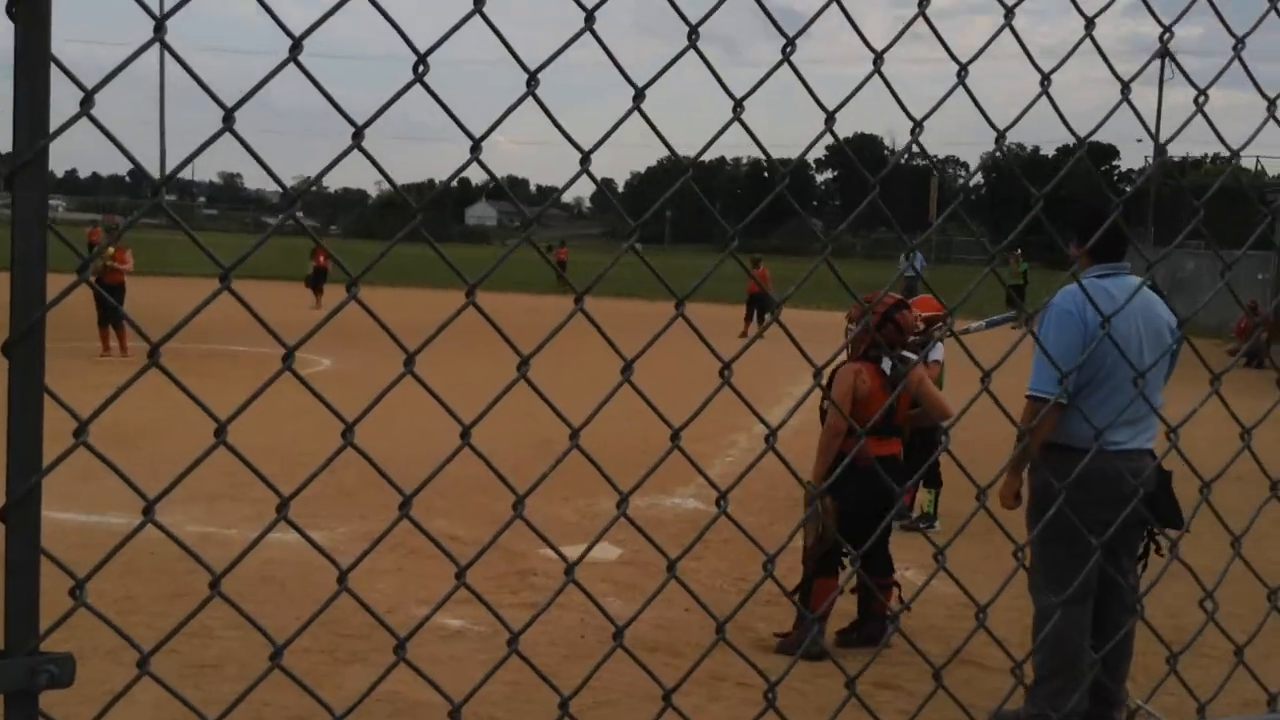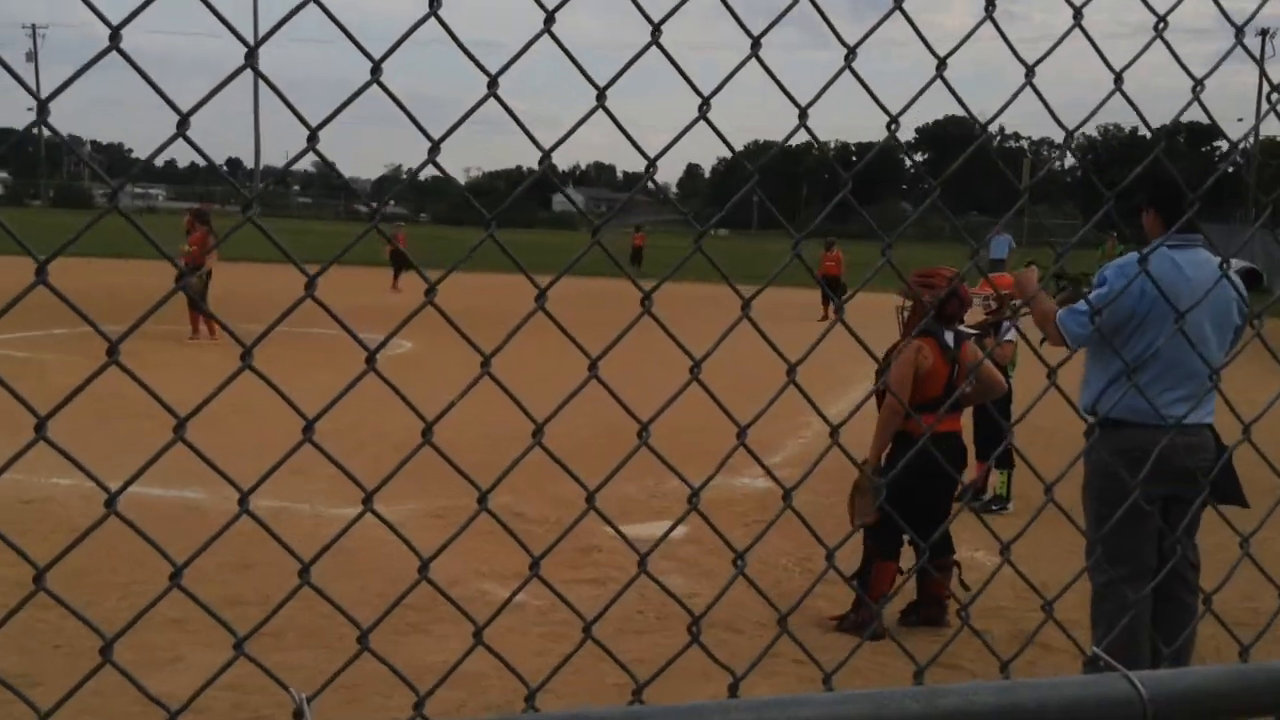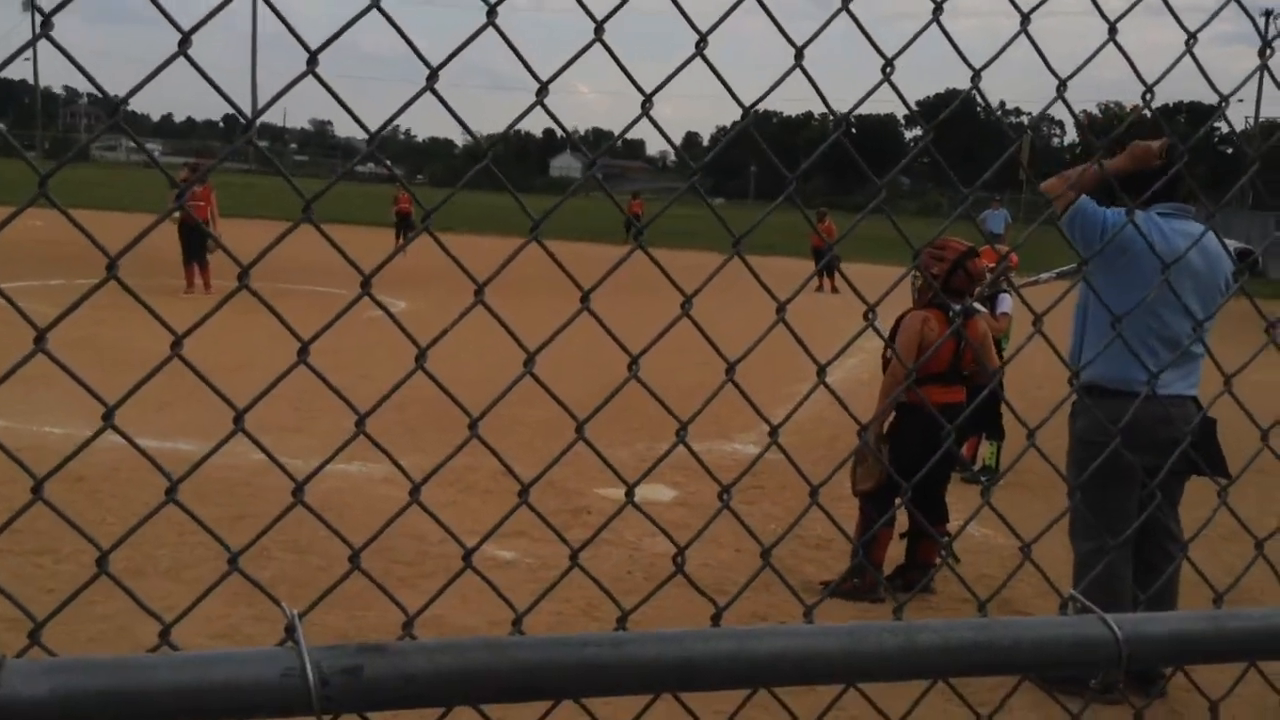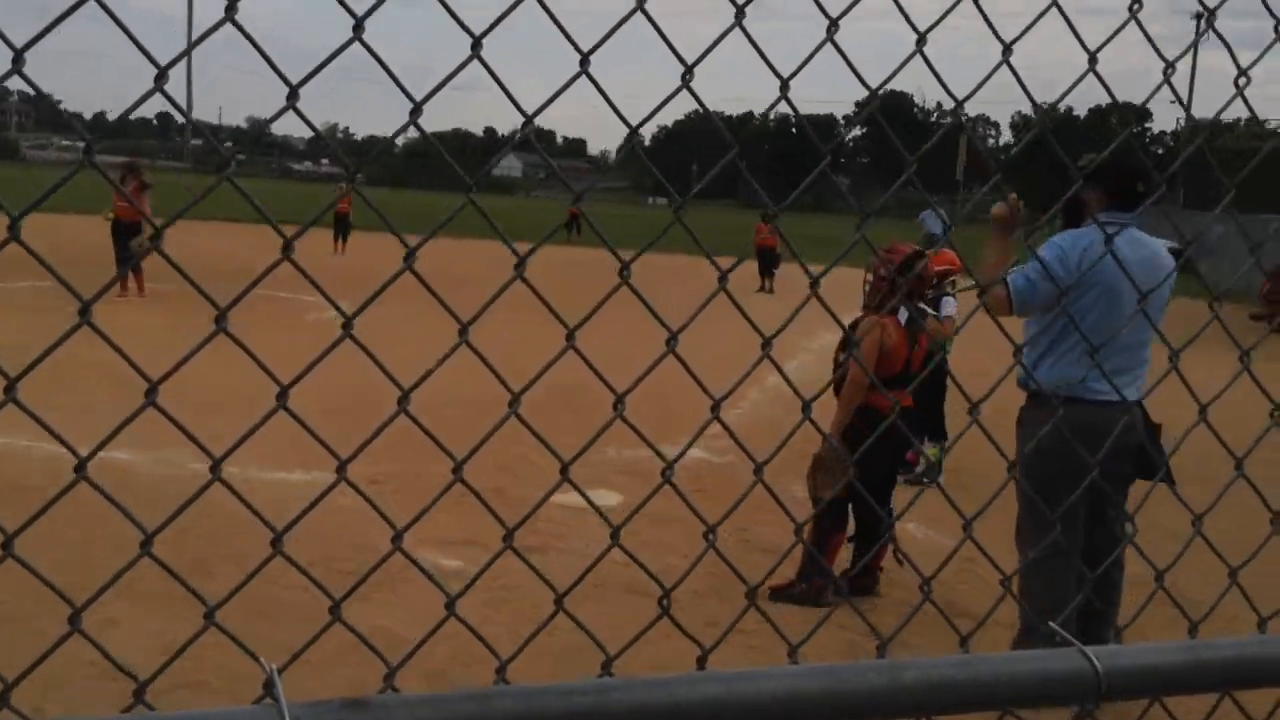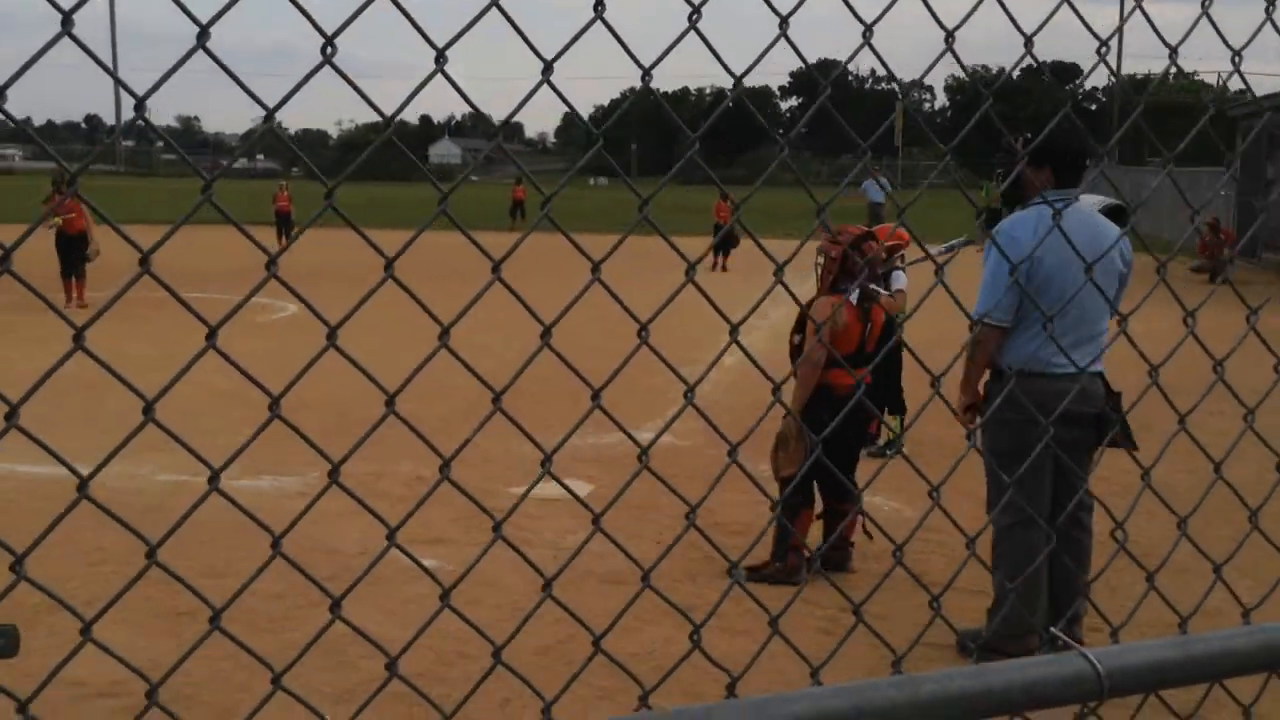
dt=1s
person 1, frame 1
left shoulder: (1073, 302)
right shoulder: (1160, 309)
left elbow: (1047, 402)
right elbow: (1150, 391)
left wrist: (1016, 470)
left hip: (1075, 469)
right hip: (1137, 468)
left knee: (1063, 595)
right knee: (1118, 592)
person 1, frame 2
left shoulder: (1131, 271)
right shoulder: (1228, 282)
left elbow: (1065, 332)
right elbow: (1216, 353)
left wrist: (1031, 291)
left hip: (1127, 442)
right hip: (1195, 444)
left knee: (1121, 575)
right knee: (1178, 572)
person 1, frame 3
left shoulder: (1118, 233)
right shoulder: (1216, 251)
left elbow: (1054, 191)
left wrist: (1120, 163)
left hip: (1112, 410)
right hip: (1178, 414)
left knee: (1103, 542)
right knee: (1159, 541)
left ankle: (1098, 669)
right ankle: (1147, 665)
person 1, frame 4
left shoulder: (1071, 247)
right shoulder: (1162, 259)
left elbow: (998, 302)
left wrist: (999, 232)
left hip: (1062, 416)
right hip: (1123, 419)
left knee: (1048, 544)
right knee: (1105, 543)
person 1, frame 5
left shoulder: (1017, 230)
right shoulder: (1114, 236)
left elbow: (990, 327)
right elbow: (1111, 316)
left wrist: (968, 387)
left hip: (1024, 392)
right hip: (1087, 390)
left knee: (1018, 515)
right knee: (1072, 511)
left ankle: (1016, 634)
right ankle: (1066, 627)
person 2, frame 1
left shoulder: (852, 371)
right shoulder: (910, 372)
left elbow: (835, 429)
right elbow: (942, 413)
left wrist: (816, 479)
left hip: (853, 471)
right hip: (889, 471)
left knee: (824, 549)
right knee: (874, 549)
left ankle: (809, 633)
right ankle: (873, 625)
person 2, frame 2
left shoulder: (912, 349)
right shoulder: (963, 347)
left elbow: (894, 408)
right elbow: (996, 386)
left wrist: (873, 458)
left hip: (914, 450)
right hip: (950, 448)
left knee: (883, 529)
right knee: (933, 528)
left ankle: (867, 614)
right ankle: (933, 605)
person 2, frame 3
left shoulder: (919, 319)
right shoulder: (974, 322)
left elbow: (897, 376)
right elbow: (990, 369)
left wrist: (875, 424)
left hip: (917, 417)
right hip: (953, 416)
left knee: (879, 493)
right knee: (930, 496)
left ankle: (865, 577)
right ankle: (919, 571)
person 2, frame 4
left shoulder: (876, 324)
right shoulder: (918, 324)
left elbow: (857, 382)
left wrist: (835, 432)
left hip: (869, 420)
right hip: (899, 421)
left knee: (831, 497)
right knee: (876, 500)
left ankle: (813, 582)
right ankle: (865, 575)
person 2, frame 5
left shoulder: (826, 304)
right shoulder: (873, 304)
left elbow: (812, 361)
left wrist: (793, 412)
left hip: (827, 400)
right hip: (858, 399)
left knee: (797, 477)
right knee: (840, 475)
left ankle: (786, 560)
right ankle: (838, 550)
person 3, frame 1
left shoulder: (935, 345)
right shoulder: (915, 345)
left elbow: (931, 377)
left wrist: (913, 358)
right wrist: (903, 355)
right hip: (912, 409)
left knee: (928, 461)
right knee: (910, 459)
left ankle: (930, 515)
right ankle: (906, 507)
person 3, frame 2
left shoulder: (1008, 325)
right shoulder: (987, 325)
left elbow: (1003, 358)
left wrist: (985, 337)
left hip: (998, 391)
left knee: (999, 441)
right knee: (982, 440)
left ankle: (1002, 497)
right ankle: (978, 487)
person 3, frame 3
left shoulder: (1003, 297)
right shoulder: (983, 295)
left elbow: (1000, 330)
left wrist: (979, 309)
left knee: (990, 414)
right knee: (971, 410)
left ankle: (991, 468)
right ankle: (969, 458)
person 3, frame 4
left shoulder: (947, 301)
right shoulder: (928, 298)
left elbow: (945, 334)
left hip: (935, 365)
left knee: (933, 415)
right knee: (916, 411)
left ankle: (934, 470)
right ankle: (913, 459)
person 3, frame 5
left shoulder: (897, 275)
right shoulder: (879, 272)
left elbow: (897, 308)
left hip: (890, 338)
left knee: (891, 387)
right knee: (874, 384)
left ankle: (896, 441)
right ankle: (873, 432)
